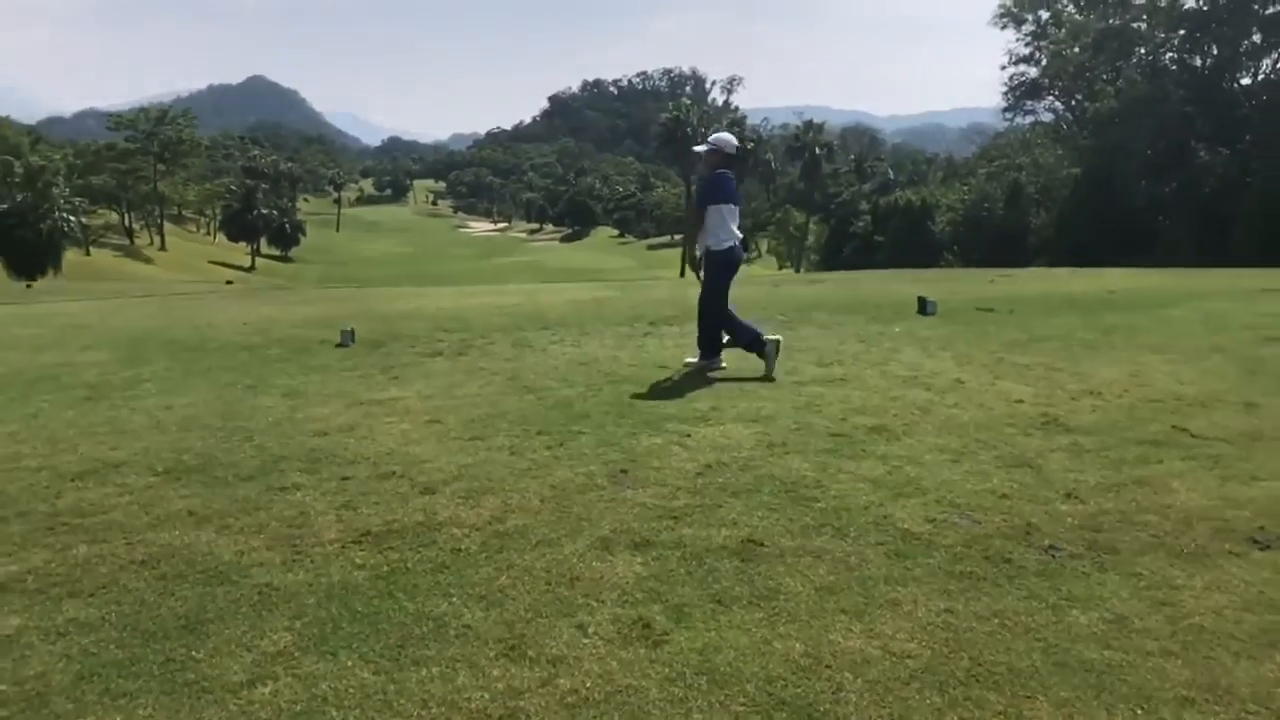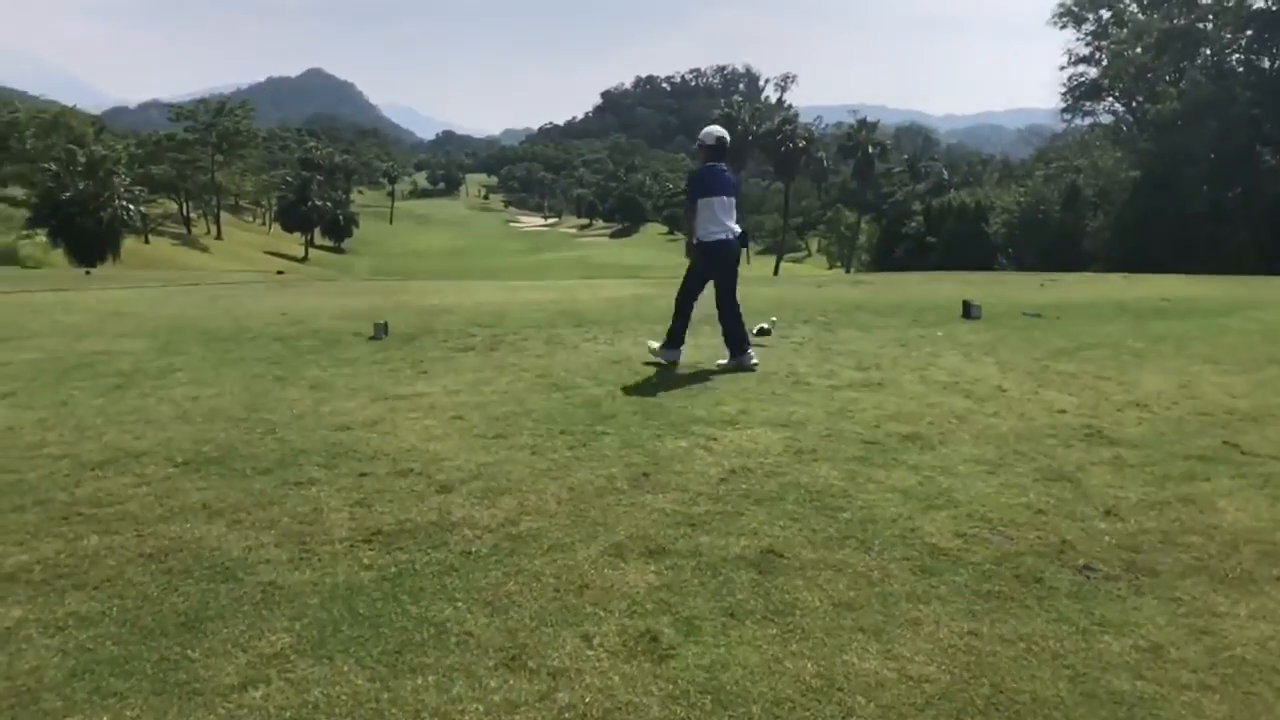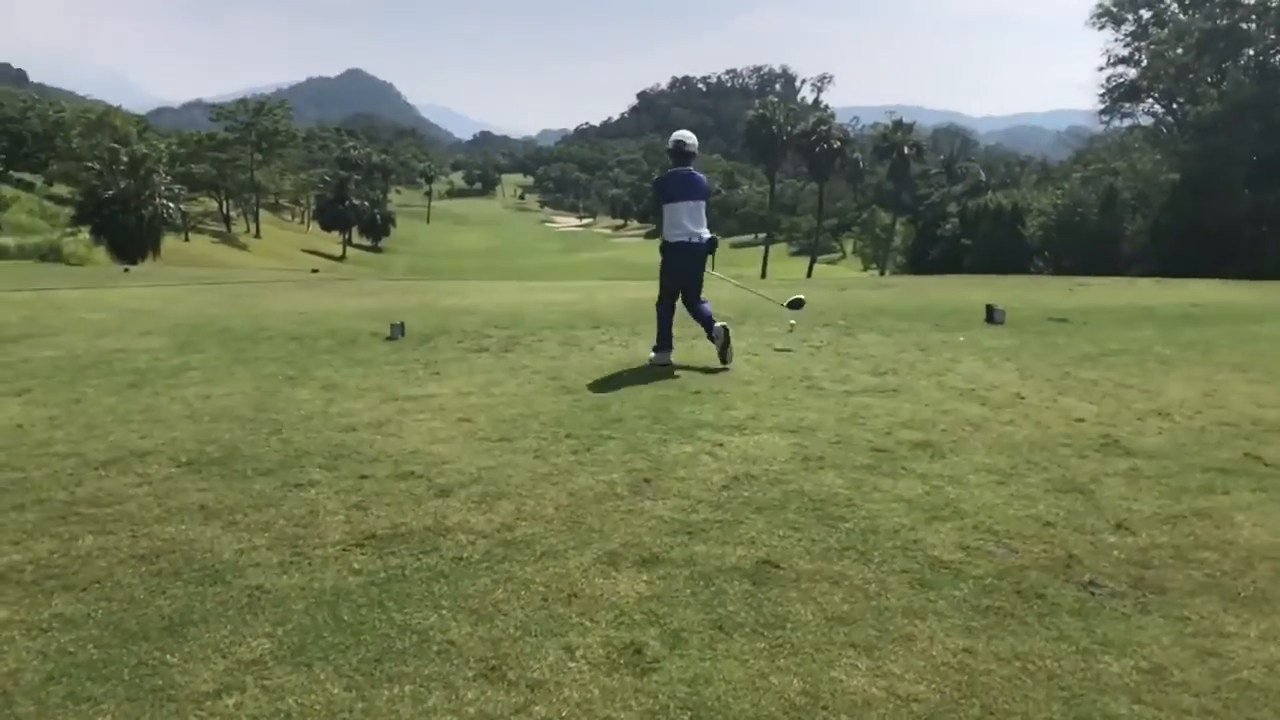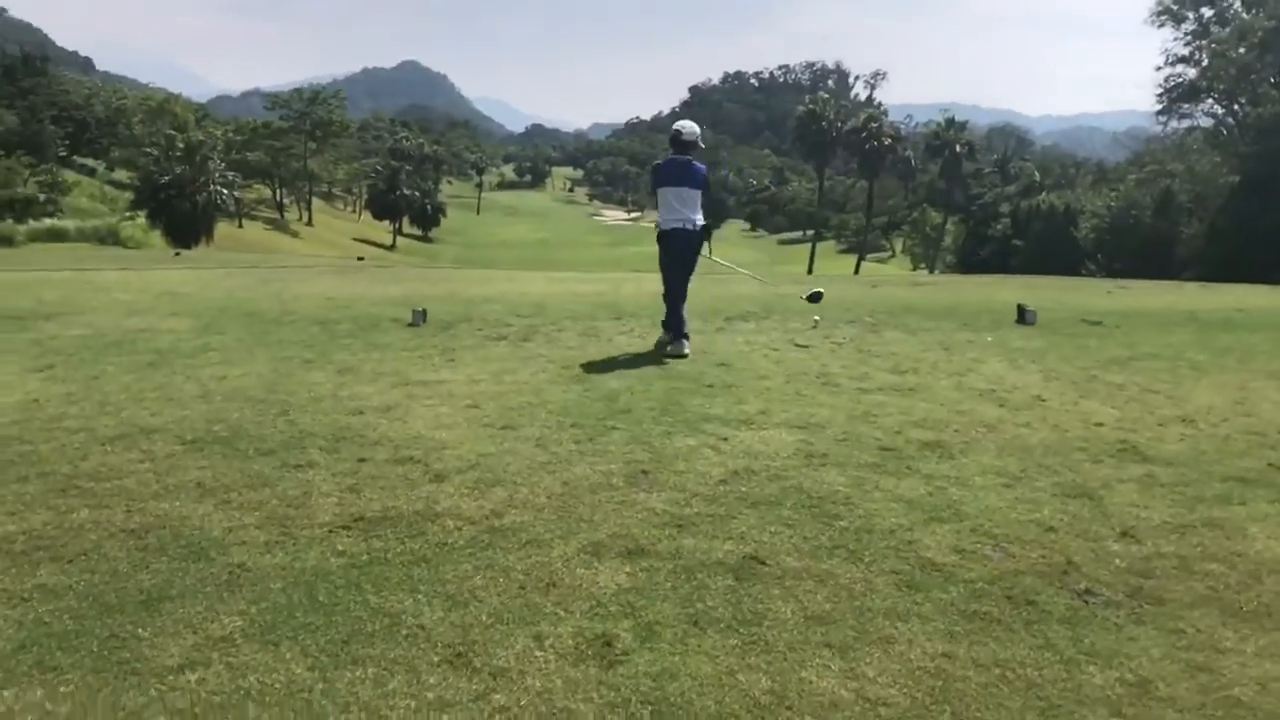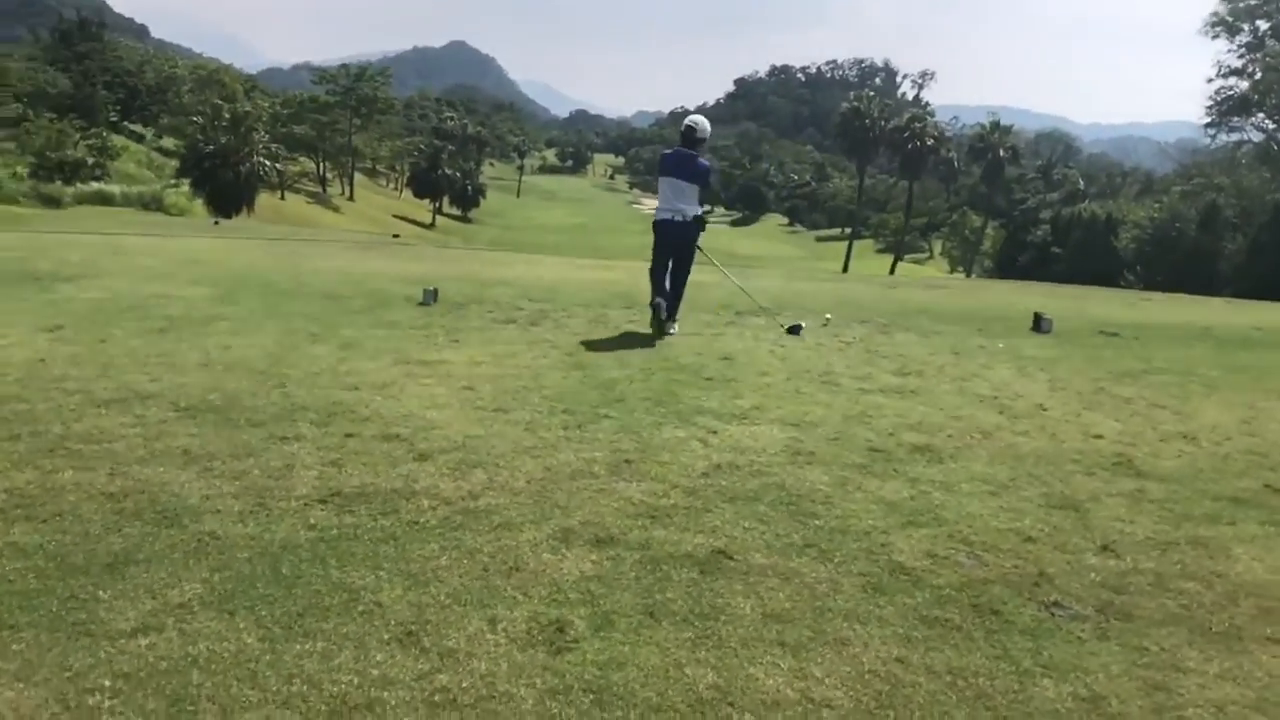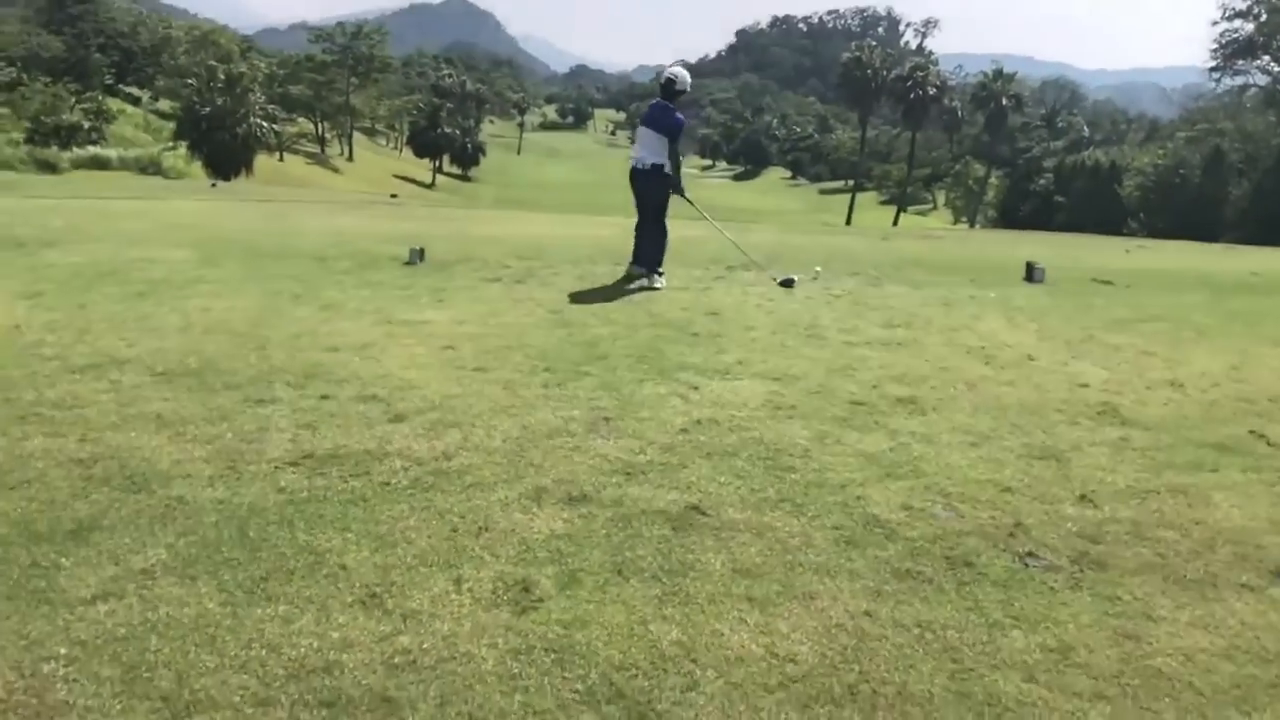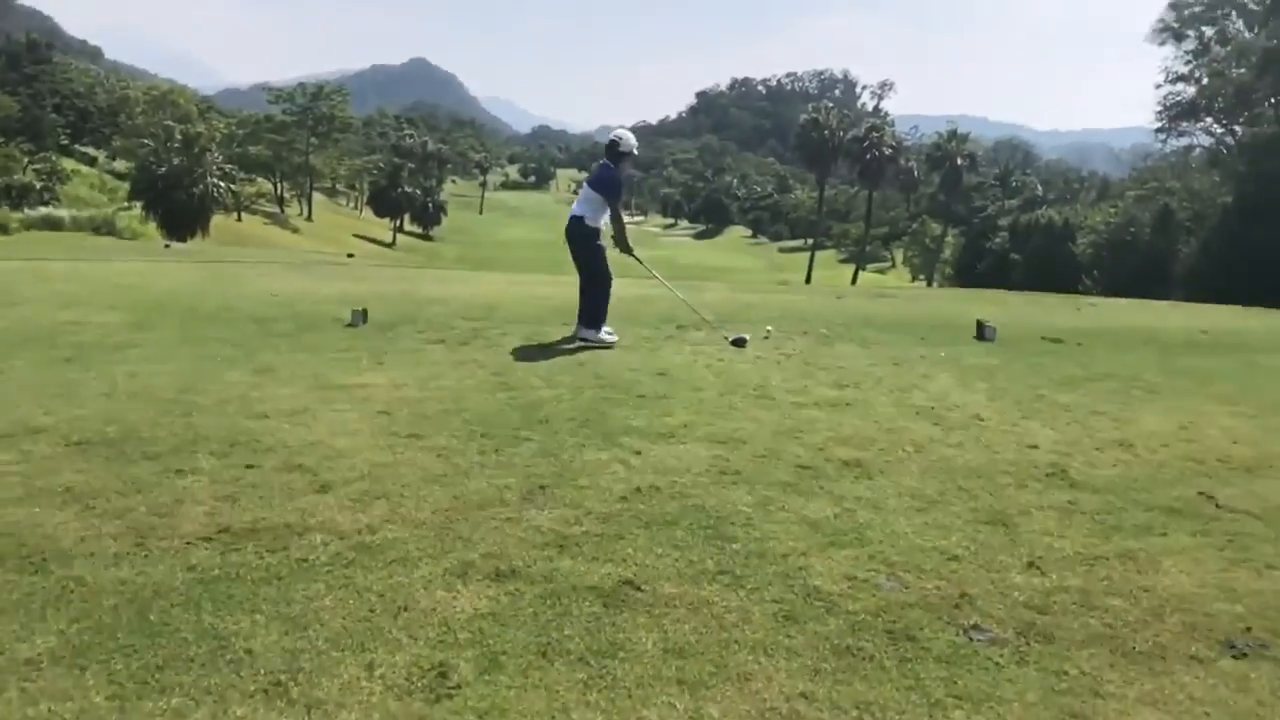
dt=0.3s
person 1, frame 1
left shoulder: (710, 182)
right shoulder: (730, 182)
left elbow: (697, 220)
left wrist: (691, 250)
right wrist: (701, 249)
left hip: (719, 254)
right hip: (729, 250)
left knee: (717, 310)
right knee: (709, 305)
left ankle: (763, 343)
right ankle: (710, 356)
person 1, frame 2
left shoulder: (698, 176)
right shoulder: (729, 178)
left elbow: (691, 215)
right elbow: (725, 213)
left wrist: (692, 242)
left hip: (708, 246)
right hip: (730, 244)
left knee: (685, 298)
right knee: (727, 301)
left ankle: (671, 348)
right ankle: (741, 353)
person 1, frame 3
left shoulder: (662, 183)
right shoulder: (702, 181)
left elbow: (661, 218)
right elbow: (700, 213)
left hip: (675, 247)
right hip: (700, 246)
left knee: (667, 302)
right knee: (694, 299)
left ankle: (663, 351)
right ankle: (716, 329)
person 1, frame 4
left shoulder: (659, 169)
right shoulder: (700, 171)
left elbow: (658, 200)
right elbow: (700, 203)
left hip: (670, 233)
right hip: (694, 233)
left knee: (672, 288)
right knee: (680, 286)
left ankle: (679, 339)
right ankle: (671, 330)
person 1, frame 5
left shoulder: (665, 158)
right shoulder: (703, 167)
left elbow: (664, 190)
right elbow: (700, 200)
left hip: (664, 223)
right hip: (688, 225)
left knee: (659, 269)
right knee: (680, 275)
left ankle: (660, 305)
right ankle: (670, 318)
person 1, frame 6
left shoulder: (652, 109)
right shoulder: (675, 119)
right elbow: (673, 155)
left wrist: (671, 178)
right wrist: (676, 182)
left hip: (638, 171)
right hip: (656, 174)
left knee: (645, 220)
right knee: (657, 225)
left ankle: (638, 265)
right ankle: (654, 273)
person 1, frame 7
left shoulder: (602, 169)
right shoulder: (612, 177)
right elbow: (615, 213)
left wrist: (617, 236)
right wrist: (624, 242)
left hip: (578, 227)
right hip: (585, 230)
left knee: (589, 279)
right knee: (601, 279)
left ankle: (585, 323)
right ankle: (591, 327)
